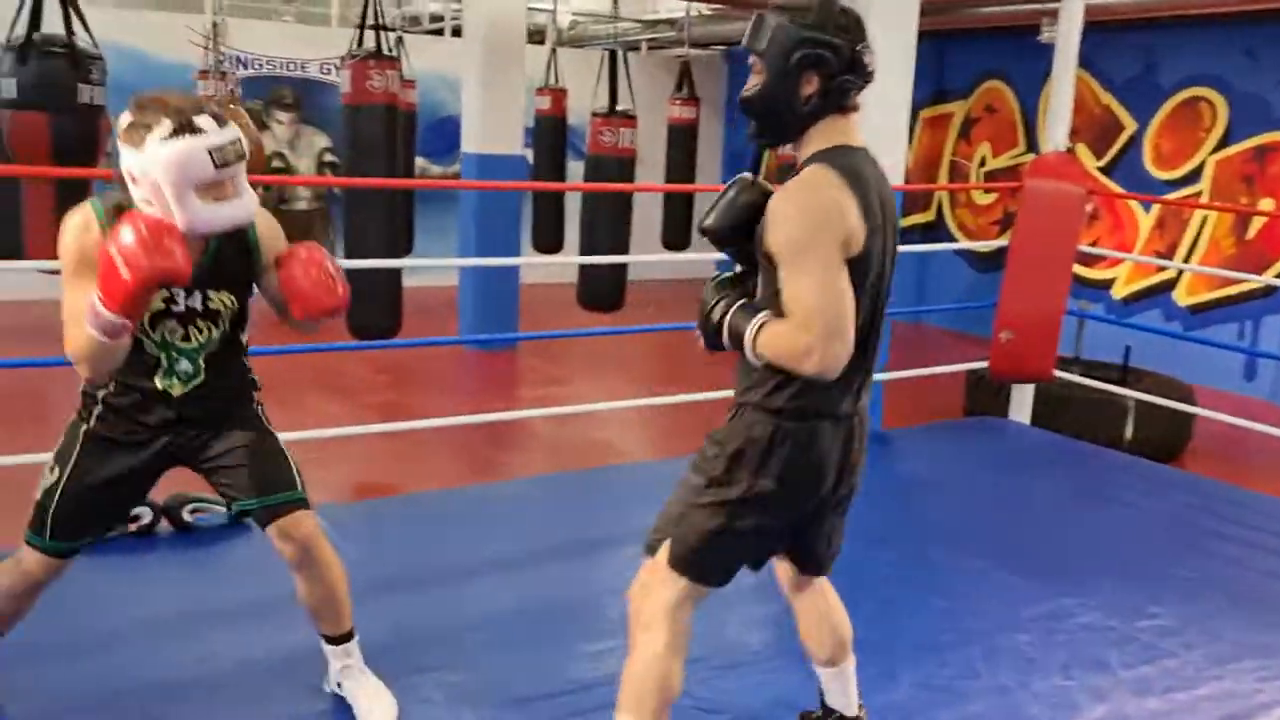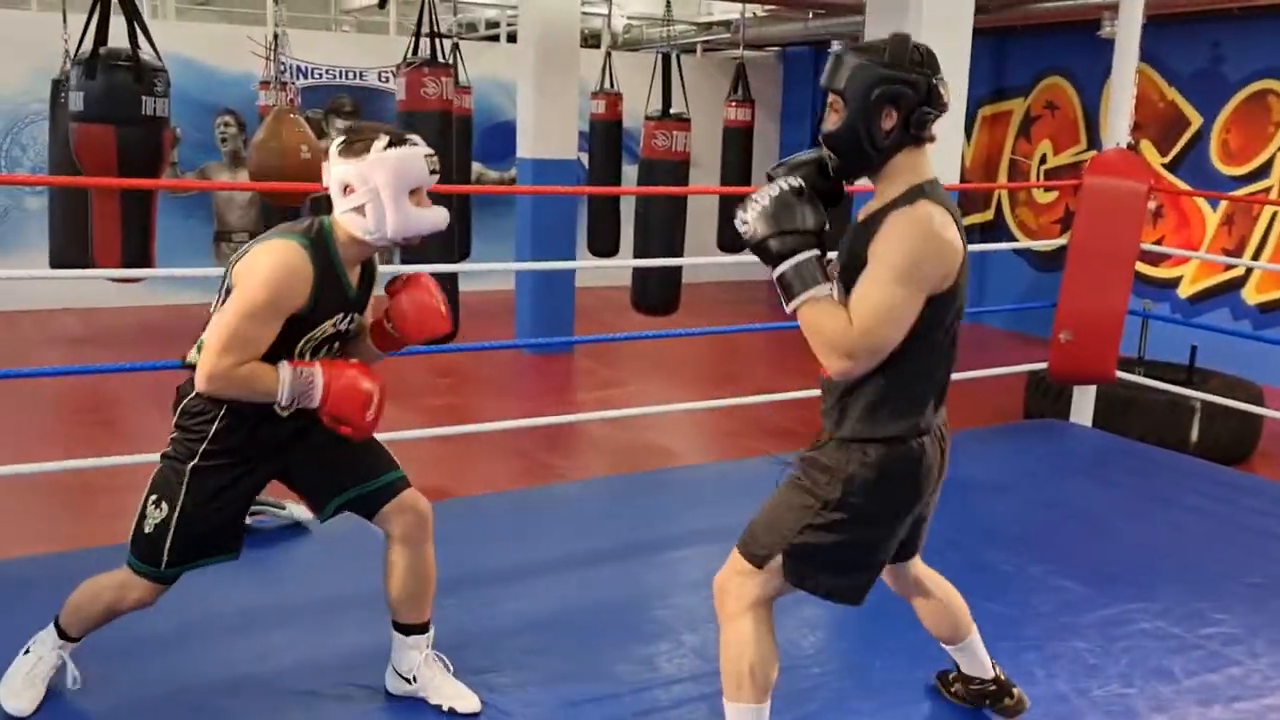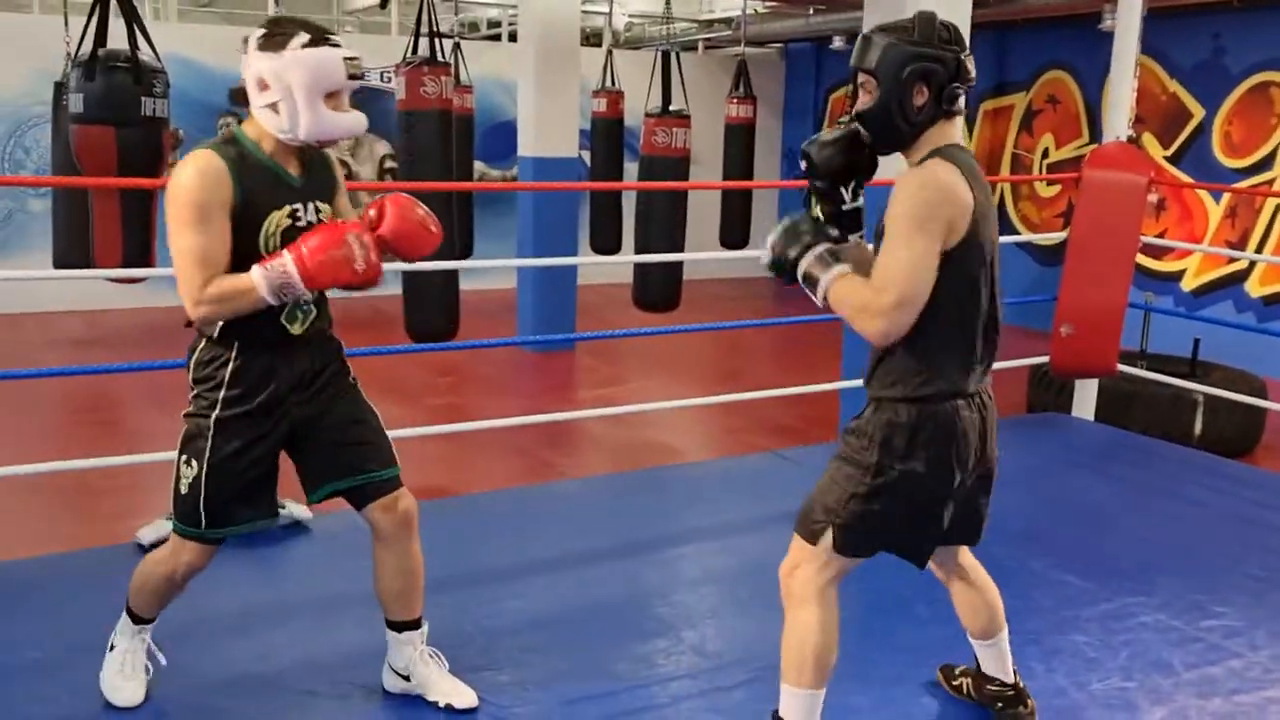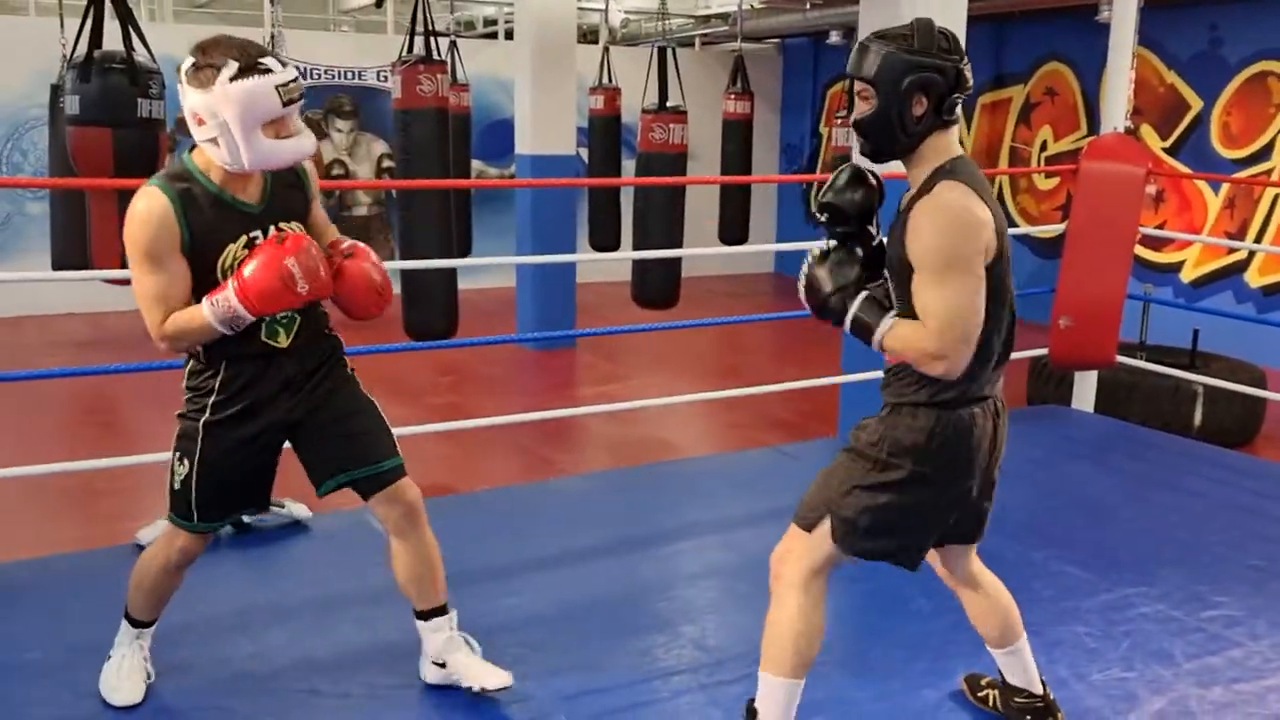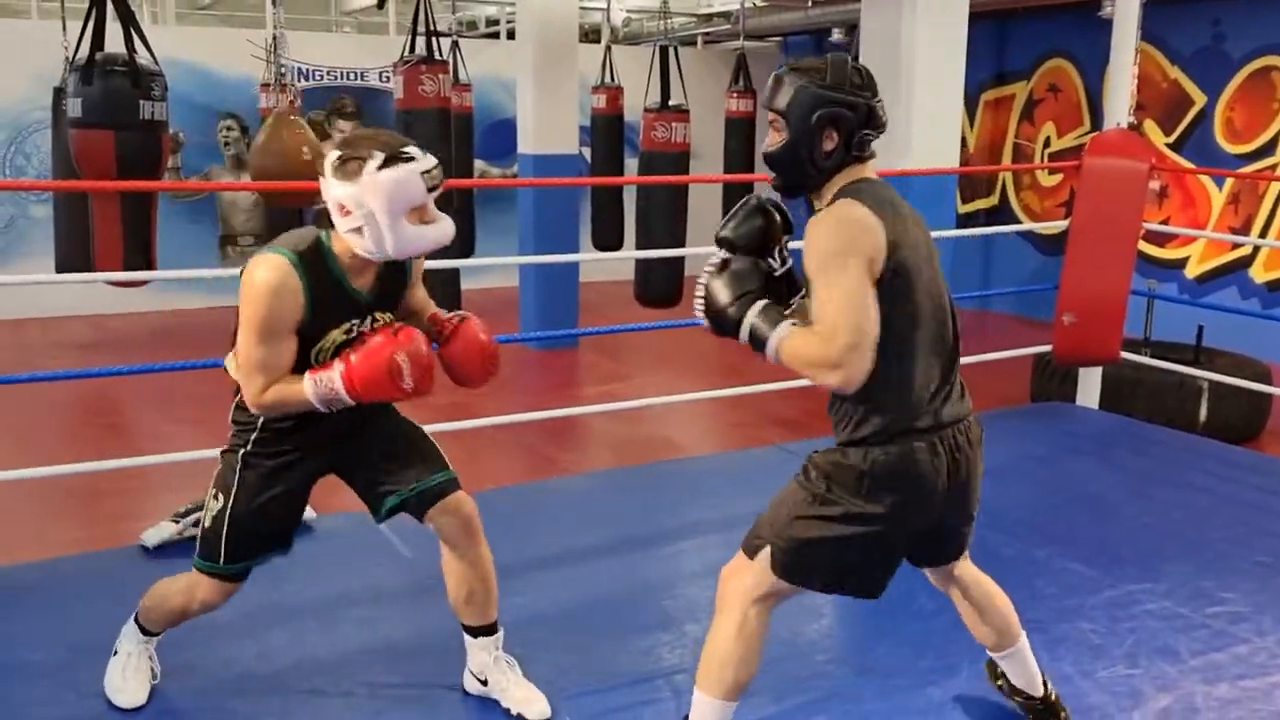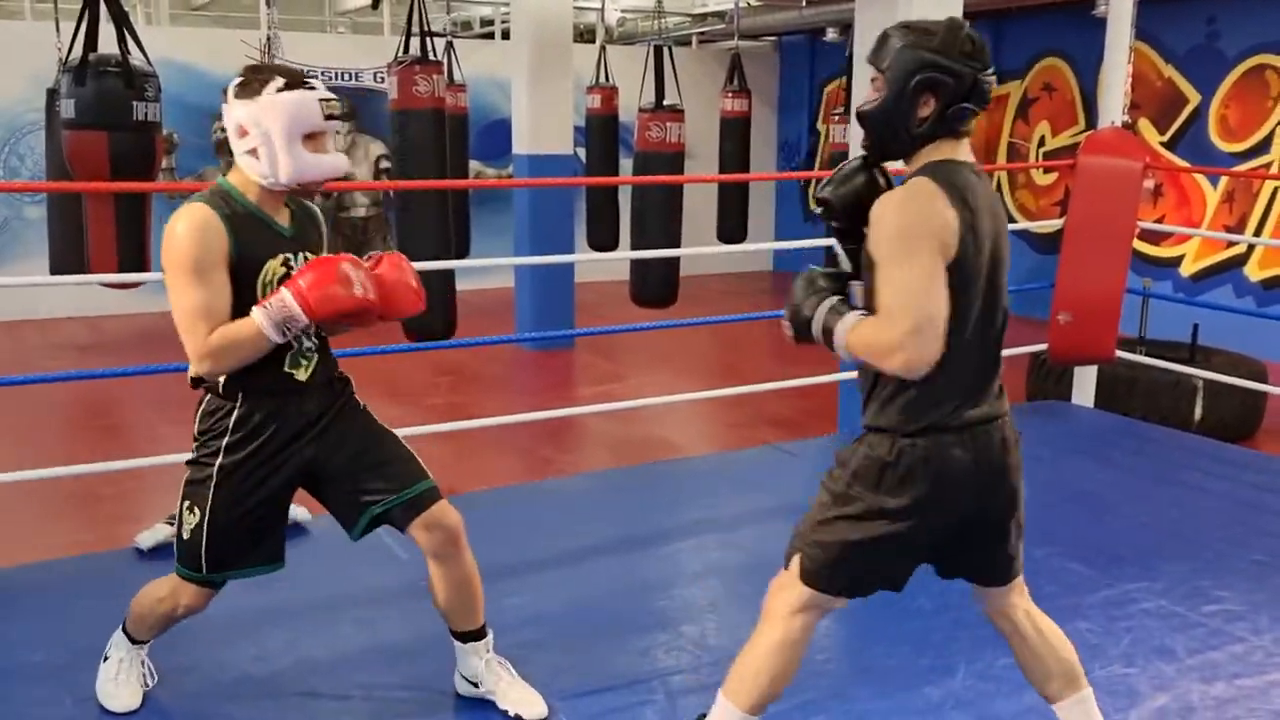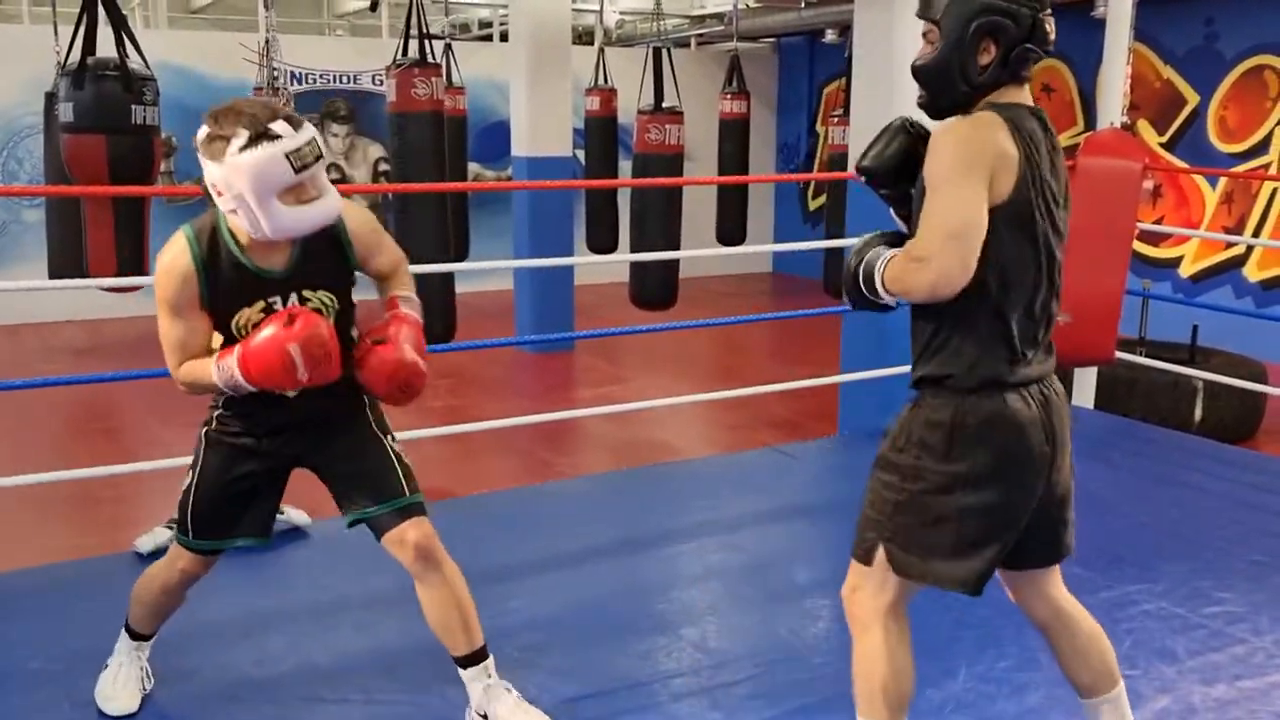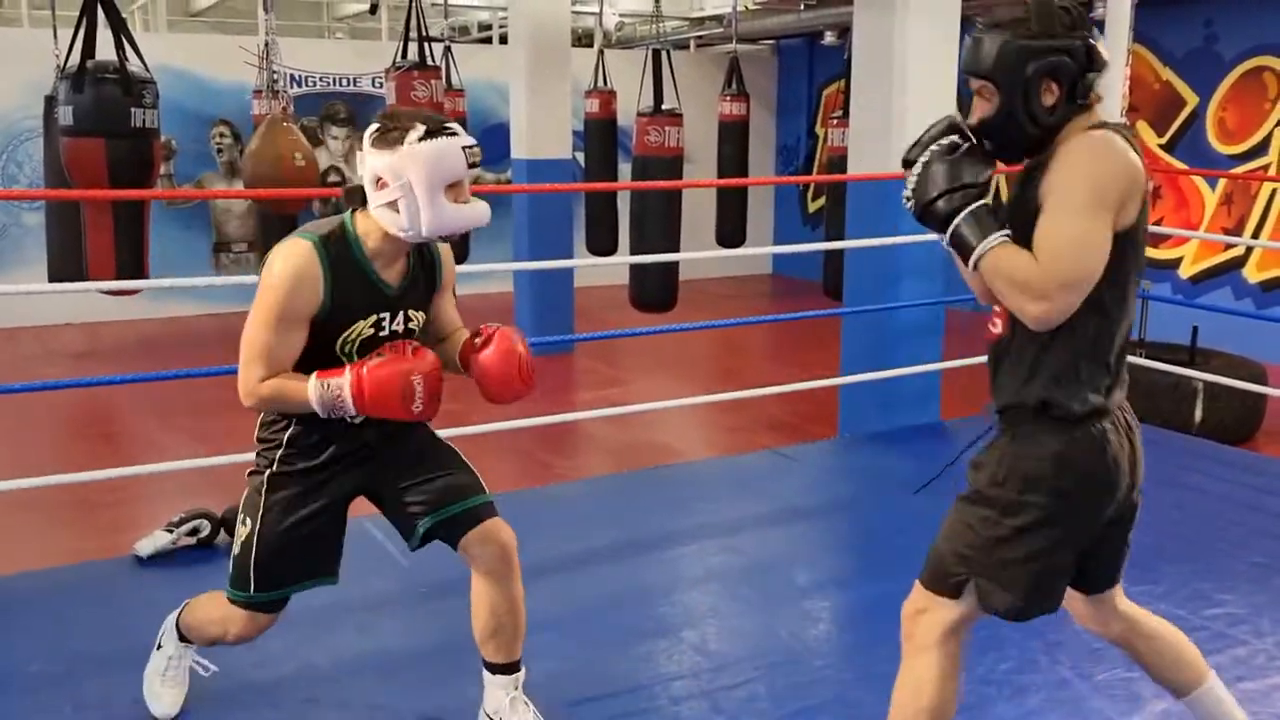
dt=0.3s
person 1, frame 1
left shoulder: (809, 195)
right shoulder: (864, 177)
left elbow: (819, 349)
left wrist: (731, 317)
right wrist: (752, 249)
left hip: (779, 438)
right hip: (835, 432)
left knee: (657, 603)
right knee: (805, 575)
person 1, frame 2
left shoulder: (918, 226)
right shoulder: (890, 207)
left elbow: (844, 351)
right elbow: (844, 304)
left wrist: (795, 249)
right wrist: (803, 221)
left hip: (868, 460)
right hip: (896, 450)
left knee: (740, 590)
right knee: (902, 568)
person 1, frame 3
left shoulder: (931, 183)
right shoulder: (951, 175)
left elbow: (880, 317)
right elbow: (883, 283)
left wrist: (809, 256)
right wrist: (832, 202)
left hip: (915, 420)
right hip: (958, 414)
left knee: (806, 574)
right knee: (948, 555)
person 1, frame 4
left shoulder: (946, 203)
right shoulder: (939, 189)
left elbow: (941, 351)
right elbow: (937, 310)
left wrist: (851, 305)
right wrist: (857, 236)
left hip: (930, 428)
right hip: (968, 420)
left knee: (796, 563)
right knee: (954, 562)
person 1, frame 5
left shoulder: (839, 223)
right shoulder: (886, 210)
left elbow: (838, 364)
left wrist: (748, 312)
right wrist: (764, 270)
left hip: (882, 460)
right hip: (948, 443)
left knee: (743, 589)
right knee: (950, 568)
person 1, frame 6
left shoulder: (910, 204)
right shoulder: (975, 191)
left elbow: (910, 350)
left wrist: (824, 315)
right wrist: (852, 232)
left hip: (911, 452)
right hip: (983, 443)
left knee: (791, 603)
right knee: (1009, 603)
person 1, frame 7
left shoulder: (965, 137)
right shoulder: (1033, 139)
left elbow: (943, 272)
left wrist: (874, 270)
right wrist: (905, 194)
left hip: (965, 417)
right hip: (1032, 407)
left knee: (871, 598)
right knee: (1043, 597)
person 1, frame 8
left shoulder: (1095, 160)
right shoulder: (1059, 166)
left elbow: (1042, 301)
right elbow: (1001, 295)
left wrist: (962, 208)
right wrist: (951, 205)
left hip: (1054, 449)
right hip: (1088, 439)
left knee: (930, 619)
right knee: (1103, 611)
person 2, frame 1
left shoulder: (252, 228)
right shoulder: (93, 229)
left elbow: (294, 310)
right elbow: (87, 361)
left wrist: (315, 291)
right wrist: (117, 296)
left hip: (217, 405)
right hip: (123, 410)
left knee: (301, 536)
left ankle: (347, 666)
person 2, frame 2
left shoulder: (364, 258)
right shoulder: (286, 261)
right elbow: (215, 374)
left wrist: (392, 329)
right wrist: (315, 388)
left hip: (305, 419)
right hip: (225, 428)
left knee: (410, 515)
right knee: (145, 583)
left ankle: (413, 663)
right ankle: (50, 647)
person 2, frame 3
left shoulder: (318, 163)
right shoulder: (206, 172)
left elbow: (351, 258)
right elbow: (203, 302)
left wrist: (390, 234)
right wrist: (293, 268)
left hip: (318, 369)
right hip: (239, 383)
left knee: (396, 513)
right knee: (194, 549)
left ankle: (409, 661)
right ankle: (131, 634)
person 2, frame 4
left shoulder: (293, 169)
right shoulder: (160, 209)
right elbow: (167, 331)
left wrist: (353, 265)
right wrist: (247, 296)
left hip: (318, 369)
right hip: (230, 389)
left knee: (400, 503)
right knee: (186, 540)
left ankle: (445, 650)
right ankle: (132, 643)
person 2, frame 5
left shoulder: (399, 250)
right shoulder: (281, 275)
left elbow: (413, 311)
right elbow: (262, 396)
left wrist: (452, 332)
right wrist: (346, 381)
left hip: (362, 413)
right hip: (279, 430)
left knee: (458, 515)
right knee: (212, 587)
left ankle: (486, 664)
right ankle: (137, 639)
person 2, frame 6
left shoulder: (306, 212)
right shoulder: (199, 224)
right elbow: (206, 357)
left wrist: (368, 294)
right wrist: (296, 302)
left hip: (328, 406)
right hip: (244, 428)
left knee: (442, 528)
right knee: (192, 589)
left ankle: (478, 663)
right ankle: (126, 648)
person 2, frame 7
left shoulder: (339, 221)
right shoulder: (186, 259)
left elbow: (395, 271)
right elbow: (186, 372)
left wrist: (402, 330)
right wrist: (249, 364)
left hip: (340, 403)
right hip: (249, 419)
left knee: (417, 542)
right knee: (188, 560)
right ankle: (129, 650)
person 2, frame 8
left shoulder: (432, 256)
right shoulder: (303, 264)
left elbow: (444, 339)
right elbow: (256, 388)
left wrist: (480, 356)
right wrist: (352, 389)
left hip: (394, 429)
right hip: (306, 444)
left knee: (495, 547)
right knee: (251, 616)
right ankle: (180, 634)
